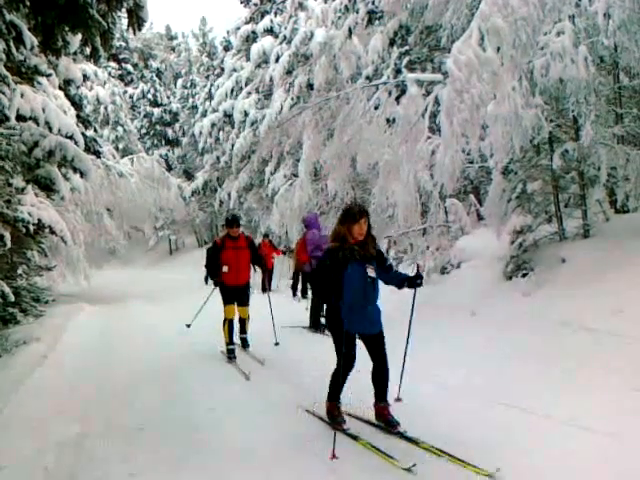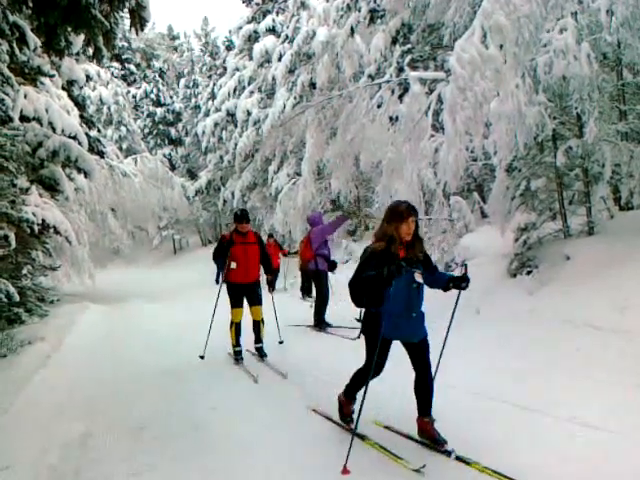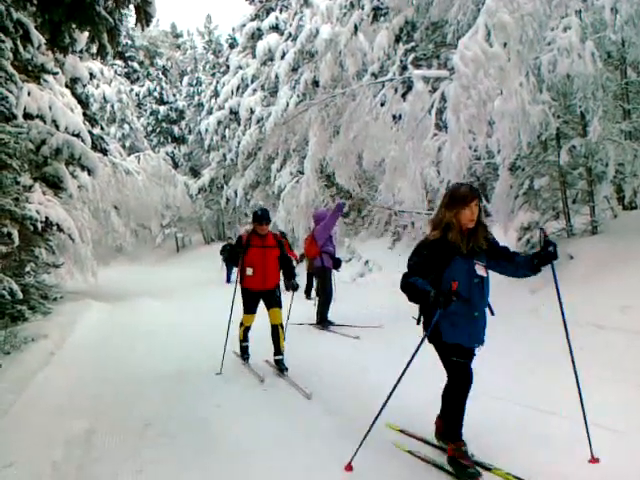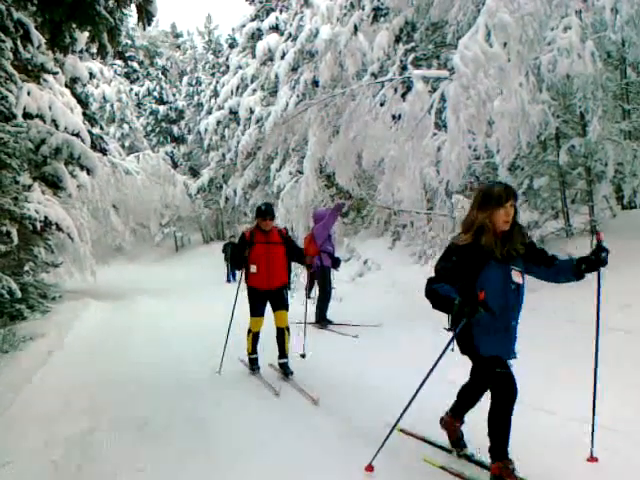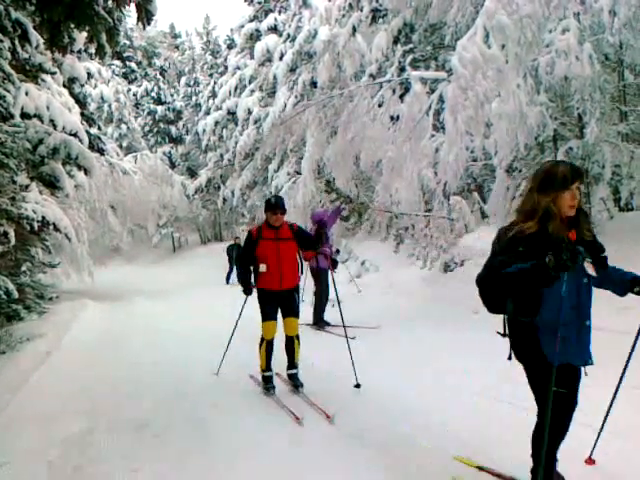
dt=0.3s
person 1, frame 1
left shoulder: (371, 250)
right shoulder: (335, 251)
left elbow: (386, 272)
right elbow: (320, 275)
left wrist: (408, 280)
right wrist: (341, 260)
left hip: (370, 315)
right hip: (343, 316)
left knee: (381, 361)
right knee: (346, 363)
left ankle: (382, 409)
right ankle: (332, 405)
person 1, frame 2
left shoulder: (416, 251)
right shoulder: (377, 253)
left elbow: (431, 274)
right elbow: (358, 284)
left wrist: (452, 281)
right wrist: (386, 274)
left hip: (413, 321)
right hip: (382, 321)
left knee: (424, 370)
right knee: (373, 367)
left ankle: (425, 423)
right ankle: (346, 398)
person 1, frame 3
left shoulder: (482, 242)
right shoulder: (435, 244)
left elbow: (510, 263)
right elbow: (411, 280)
left wrist: (539, 259)
right wrist: (434, 295)
left hip: (473, 324)
right hip: (444, 323)
left knee: (459, 379)
right knee: (461, 379)
left ankle: (445, 427)
right ankle: (455, 447)
person 1, frame 4
left shoulder: (518, 244)
right shoulder: (466, 248)
left elbow: (548, 267)
right elbow: (436, 285)
left wrist: (585, 264)
right wrist: (459, 304)
left hip: (504, 332)
right hip: (476, 332)
left knee: (480, 382)
right knee: (505, 391)
left ankle: (451, 420)
person 1, frame 5
left shoulder: (577, 232)
right shoulder: (525, 236)
left elbow: (601, 270)
right elbow: (494, 279)
right wrist: (549, 265)
left hip: (573, 337)
right hip: (536, 337)
left knee: (566, 405)
right knee: (553, 410)
person 2, frame 1
left shoulder: (248, 241)
right shoulder: (220, 244)
left elbow: (255, 257)
right elbow: (210, 263)
left wrist: (262, 264)
right wrist: (214, 276)
left hip: (243, 284)
right hip: (226, 285)
left knee: (244, 313)
right knee: (229, 314)
left ankle: (243, 335)
right ankle: (230, 347)
person 2, frame 2
left shoulder: (256, 237)
right shoulder: (227, 238)
left elbow: (264, 257)
right elbow: (217, 258)
left wrist: (269, 274)
right wrist: (226, 248)
left hip: (253, 283)
right hip: (234, 284)
left knee: (258, 315)
right knee: (236, 316)
left ankle: (259, 345)
right ankle: (237, 348)
person 2, frame 3
left shoulder: (276, 239)
right shoulder: (244, 239)
left elbow: (285, 260)
right elbow: (231, 260)
left wrist: (291, 278)
right wrist: (240, 250)
left hip: (272, 287)
right hip: (250, 289)
left knee: (277, 320)
right knee: (248, 320)
left ankle: (279, 357)
right ankle: (243, 342)
person 2, frame 4
left shoulder: (282, 235)
right shoulder: (248, 237)
left elbow: (295, 252)
right elbow: (235, 263)
left wrist: (307, 260)
right wrist: (243, 259)
left hip: (279, 287)
right hip: (256, 289)
left knee: (283, 323)
right knee: (255, 325)
left ankle: (283, 360)
right ankle: (252, 356)
person 2, frame 5
left shoulder: (294, 231)
right shoulder: (255, 235)
left elbow: (313, 244)
right elbow: (244, 262)
left wrist: (320, 233)
right wrist: (245, 282)
left hip: (290, 289)
right hip: (266, 291)
left knee: (292, 330)
right knee: (269, 332)
left ankle: (293, 371)
right ankle: (266, 375)
person 3, frame 1
left shoulder: (309, 234)
right shoulder: (313, 233)
right elbow: (324, 239)
left hip: (311, 269)
right hip: (313, 269)
left knee: (317, 296)
right knee: (318, 296)
left ankle: (315, 321)
right ankle: (314, 323)
person 3, frame 2
left shoulder: (314, 233)
right shoulder: (317, 231)
right elbow: (331, 226)
left wrist: (329, 262)
right wrist: (345, 216)
left hip: (318, 267)
right hip: (318, 267)
left knee: (323, 295)
right knee: (322, 295)
left ankle: (320, 320)
right ankle: (318, 321)
person 3, frame 3
left shoulder: (319, 231)
right shoulder: (321, 228)
right elbow: (331, 219)
right wrist: (340, 207)
left hip: (322, 265)
right hip: (322, 265)
left knee: (326, 293)
right knee: (326, 293)
left ankle: (322, 318)
right ankle: (321, 319)
person 3, frame 4
left shoulder: (320, 230)
right shoulder: (320, 228)
right elbow: (331, 217)
right wrist: (339, 206)
left hip: (322, 264)
right hip: (322, 264)
left knee: (326, 292)
right knee: (325, 292)
left ankle: (321, 317)
right ankle: (320, 318)
person 3, frame 5
left shoulder: (317, 230)
right shoulder: (317, 229)
right elbow: (329, 219)
right wrist: (340, 207)
left hip: (320, 265)
right hip: (319, 265)
left knee: (323, 293)
right knee: (321, 293)
left ankle: (319, 319)
right ankle: (317, 320)
